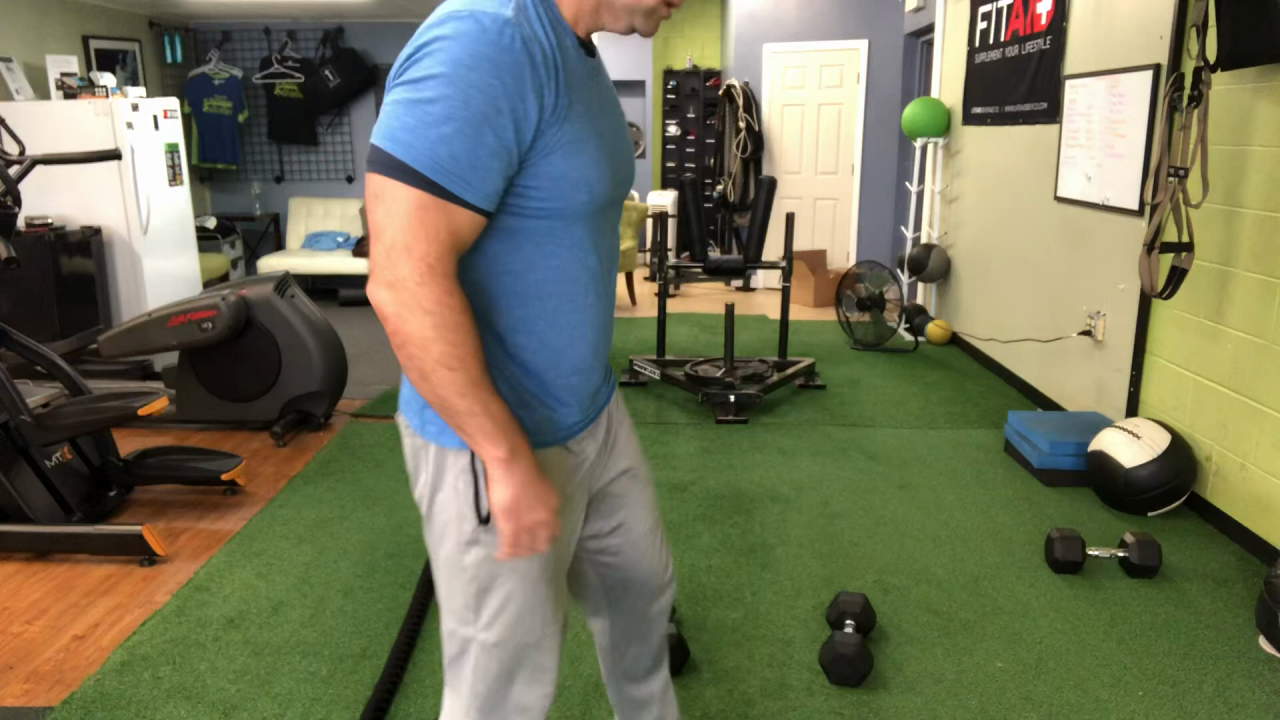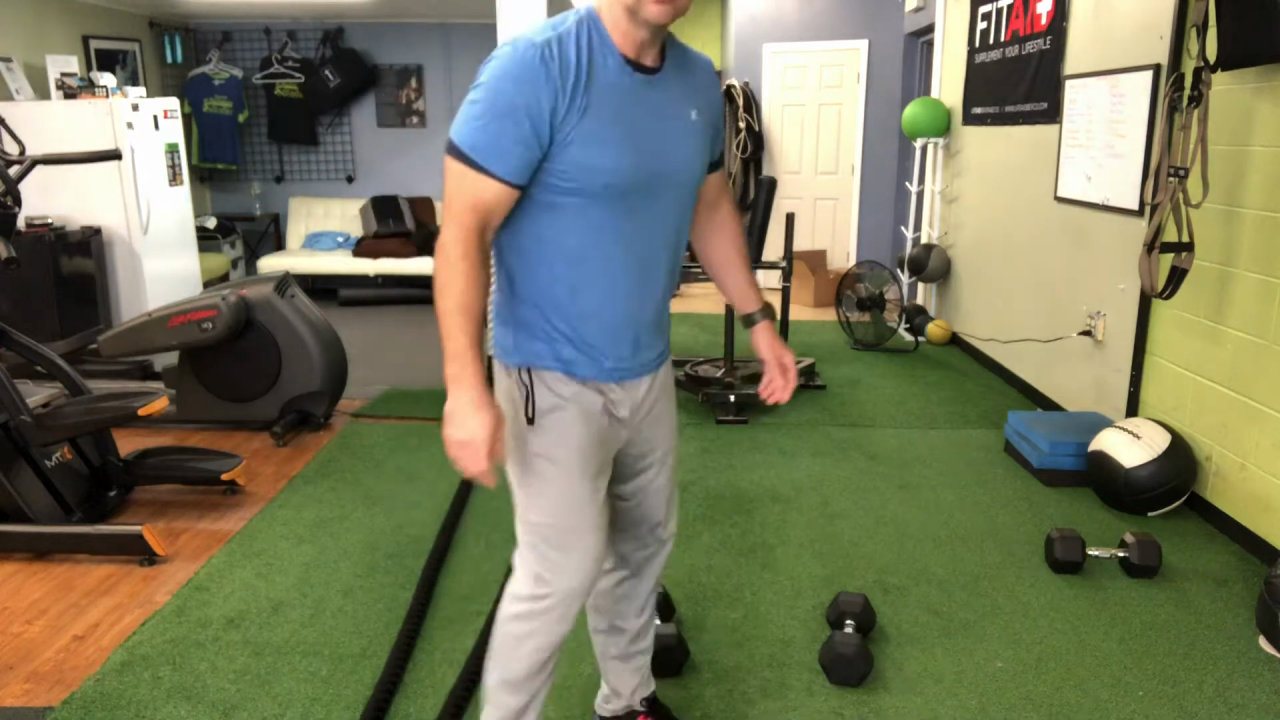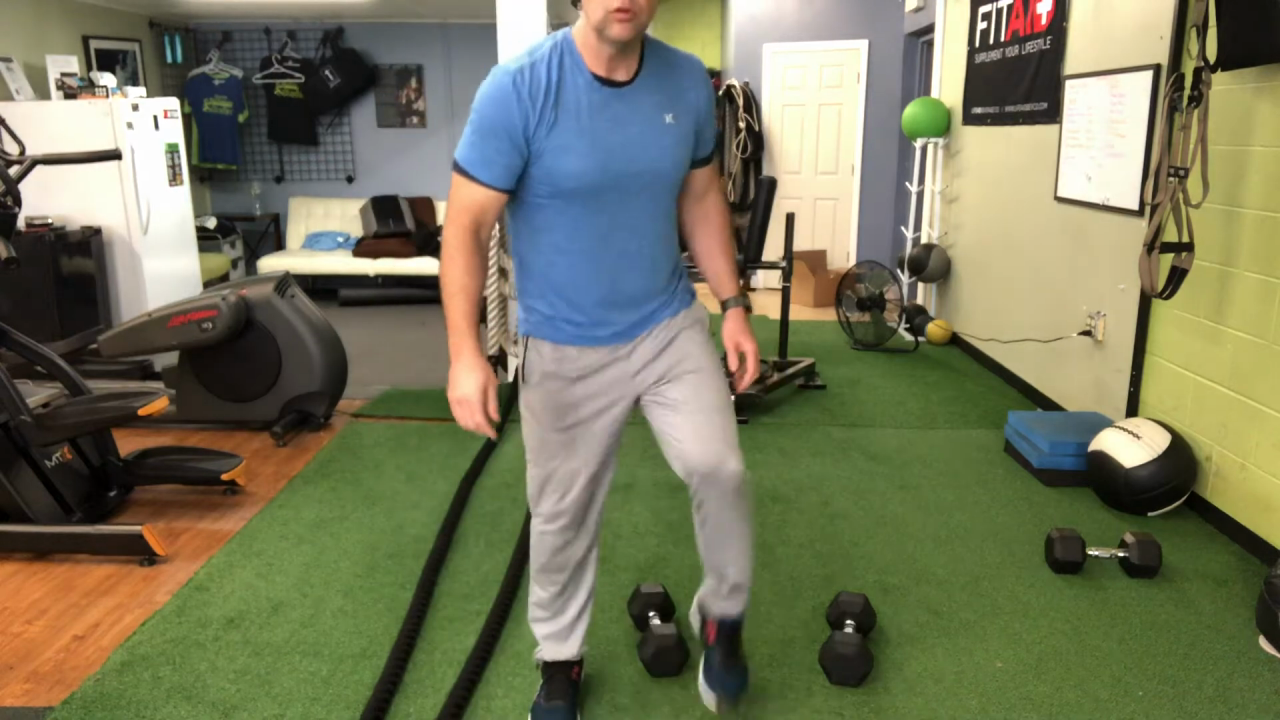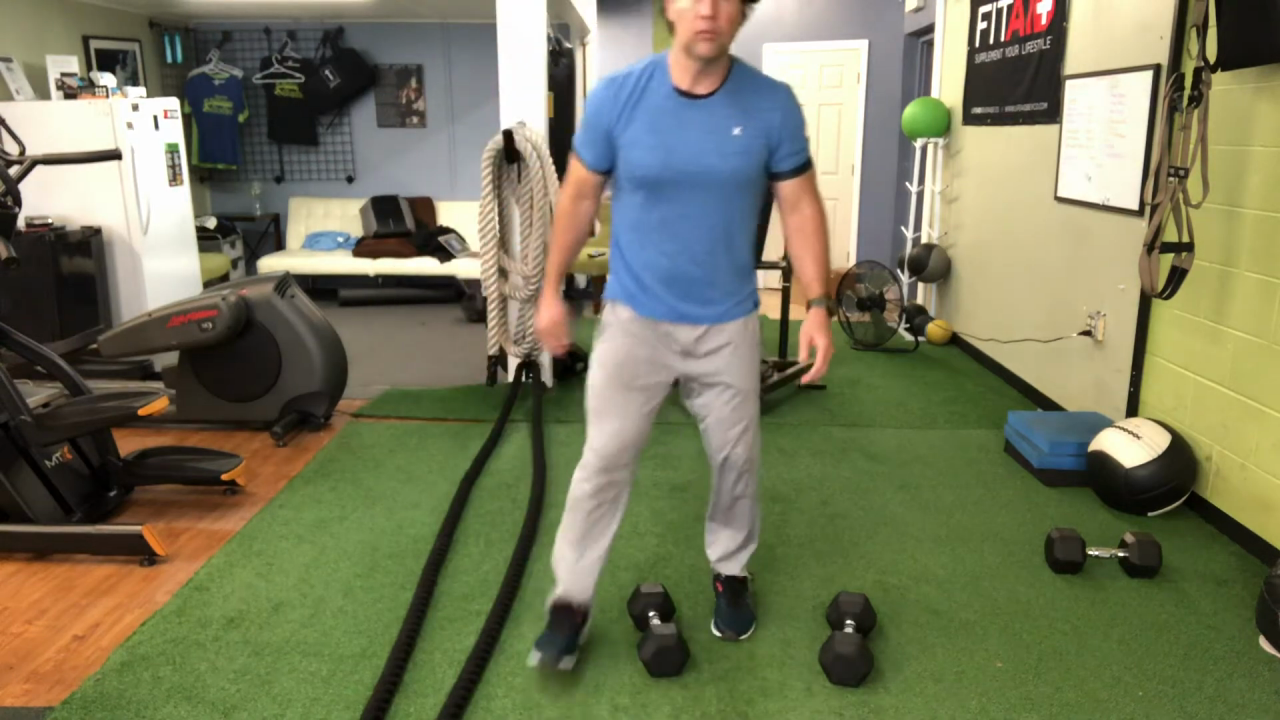
dt=0.5s
person 1, frame 1
left shoulder: (579, 58)
right elbow: (406, 277)
right wrist: (506, 457)
left hip: (593, 416)
right hip: (491, 440)
left knee: (643, 582)
person 1, frame 2
left shoulder: (699, 82)
right shoulder: (535, 68)
left elbow: (711, 209)
right elbow: (463, 229)
left wrist: (758, 320)
right wrist: (466, 388)
left hip: (648, 373)
right hip: (553, 378)
left knee: (643, 545)
right knee: (560, 571)
person 1, frame 3
left shoulder: (687, 83)
right shoulder: (516, 92)
right elbow: (467, 227)
left wrist: (734, 305)
right wrist: (466, 354)
left hip: (671, 326)
right hip: (564, 349)
left knee: (717, 464)
right knee: (563, 512)
left ankle: (721, 617)
right ankle: (559, 656)
person 1, frame 4
left shoulder: (773, 105)
right shoulder: (616, 96)
left elbow: (799, 205)
right elbow: (579, 196)
left wrist: (817, 305)
right wrist: (552, 290)
left hip: (728, 325)
right hip: (632, 319)
left knee: (734, 460)
right knee: (606, 458)
left ankle: (730, 572)
right ankle: (571, 598)
